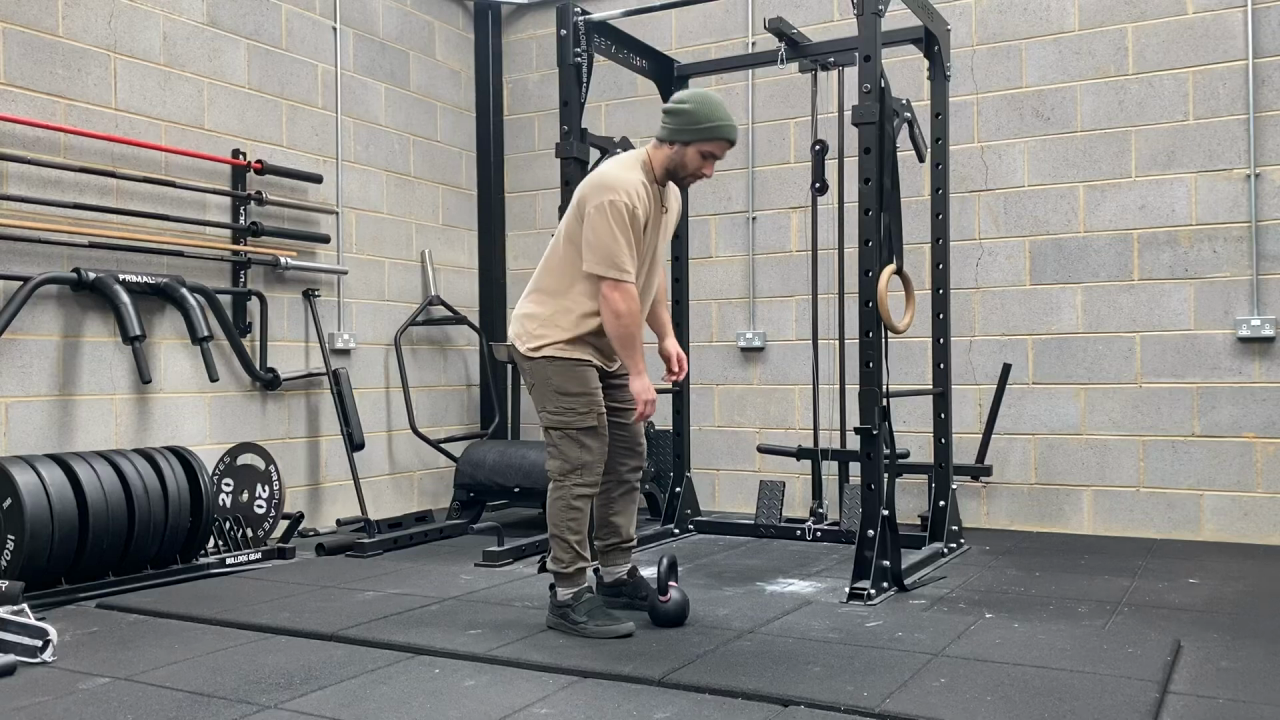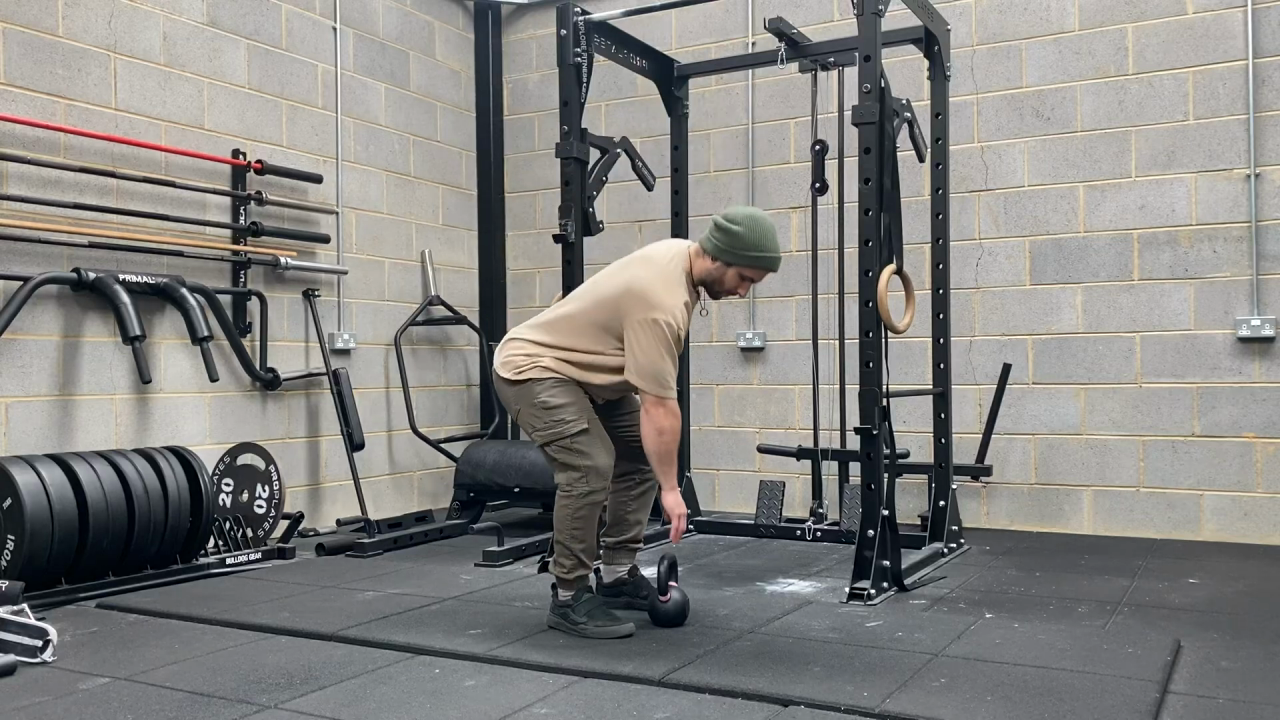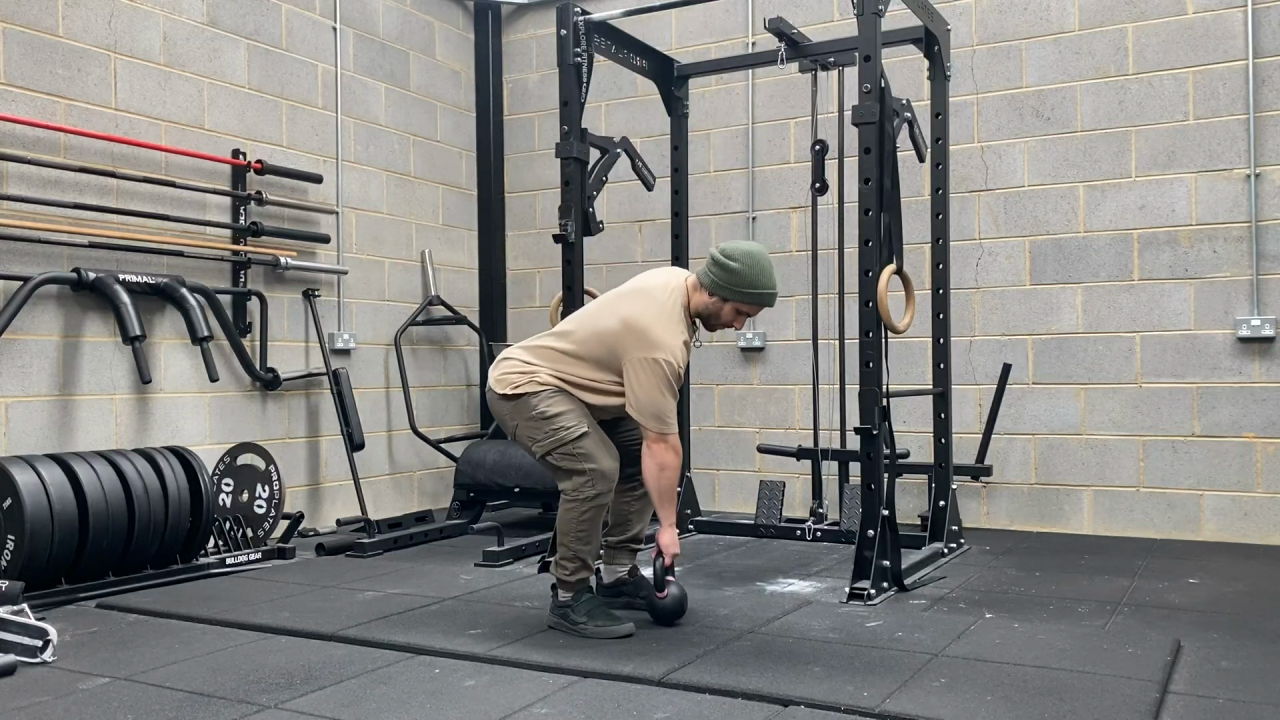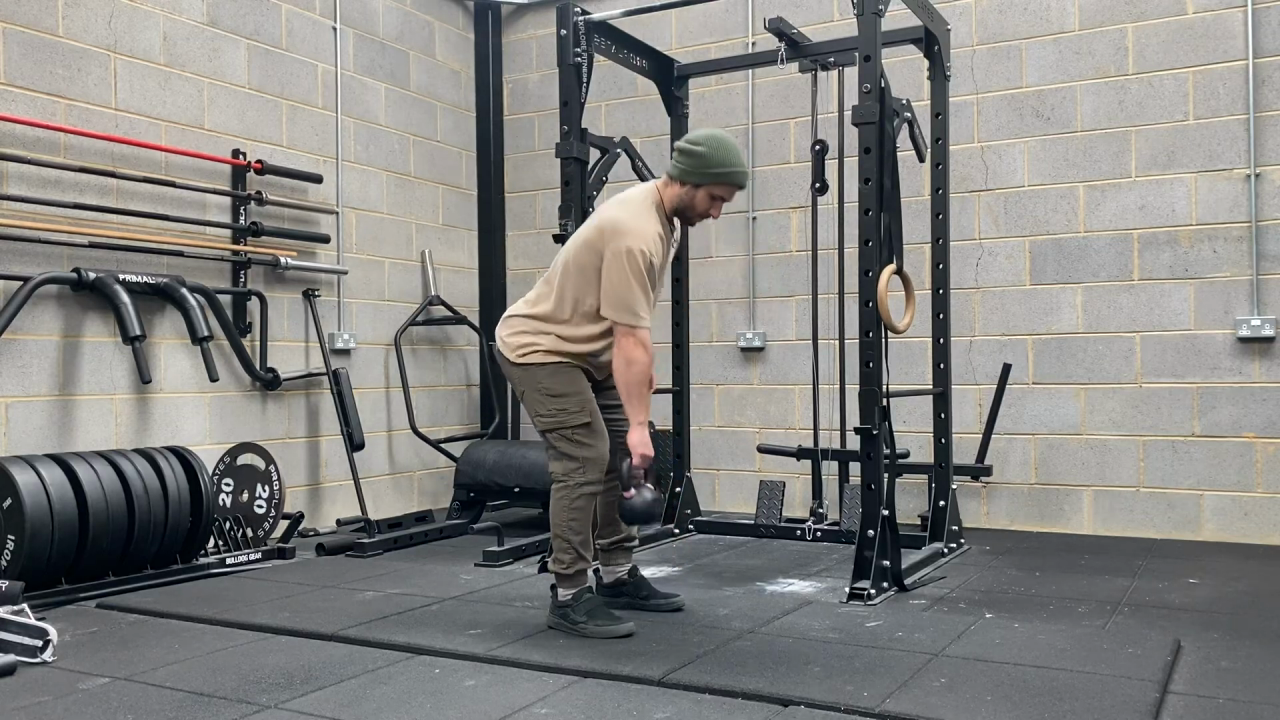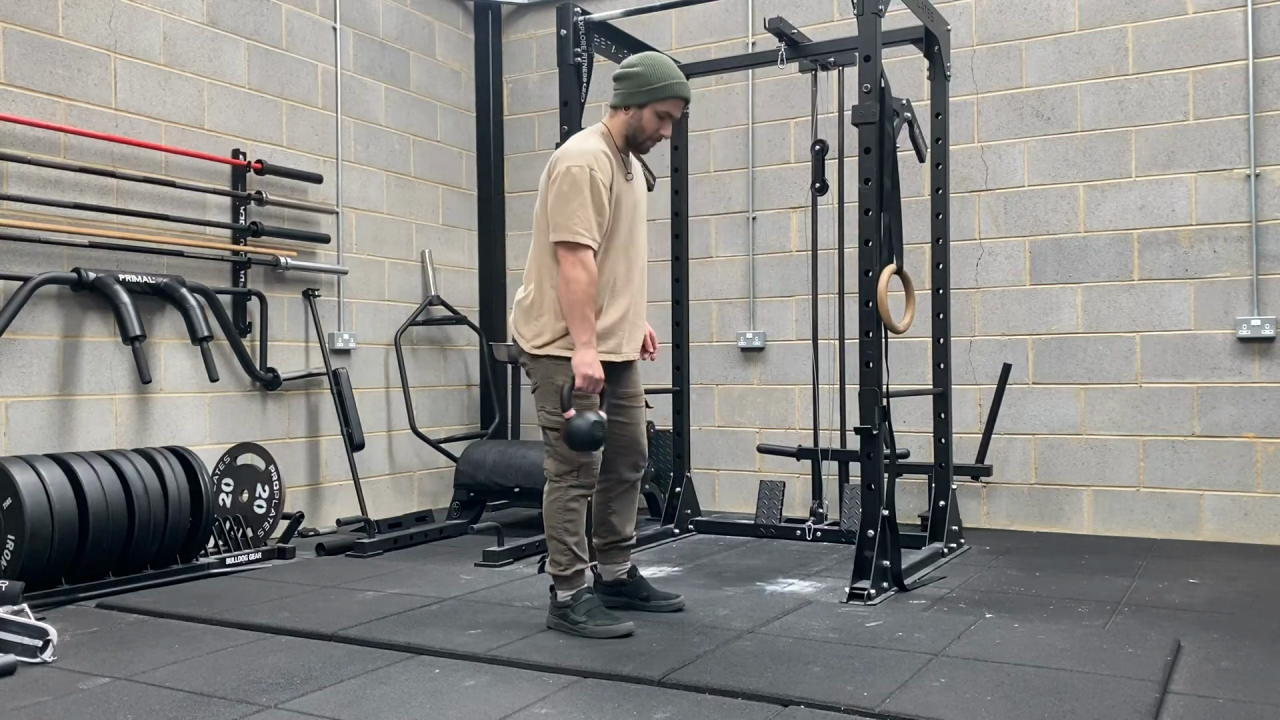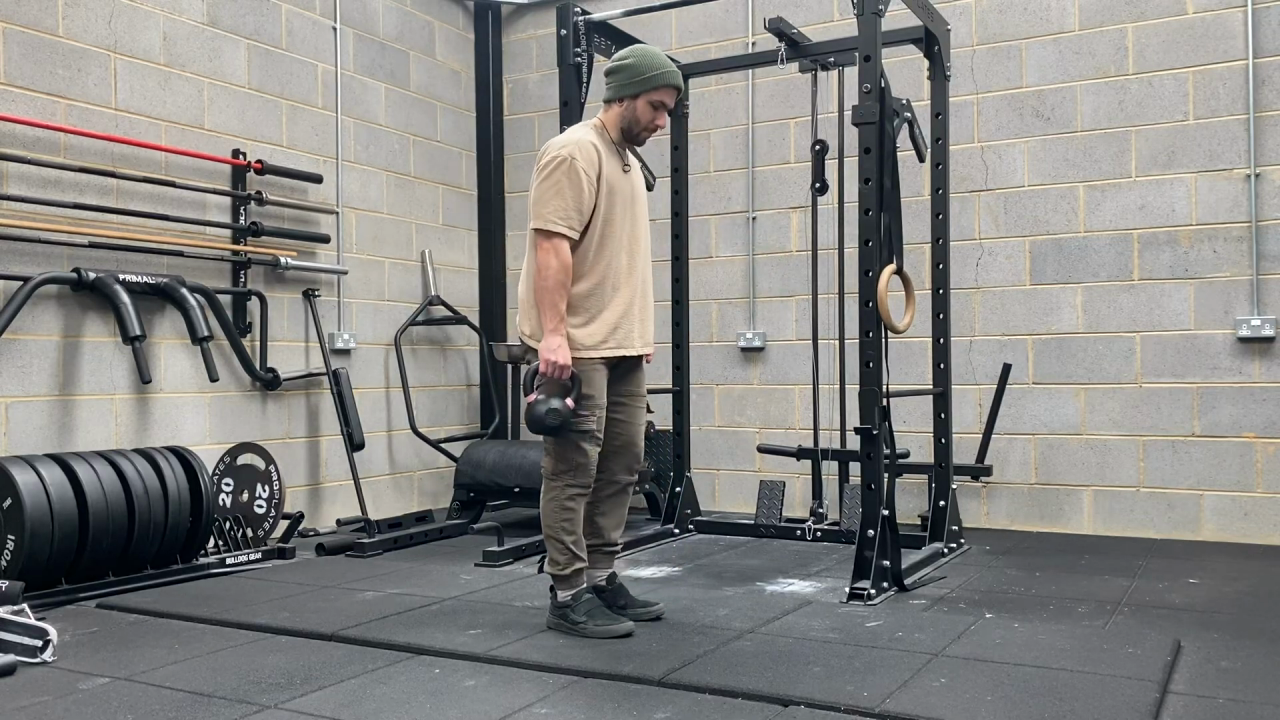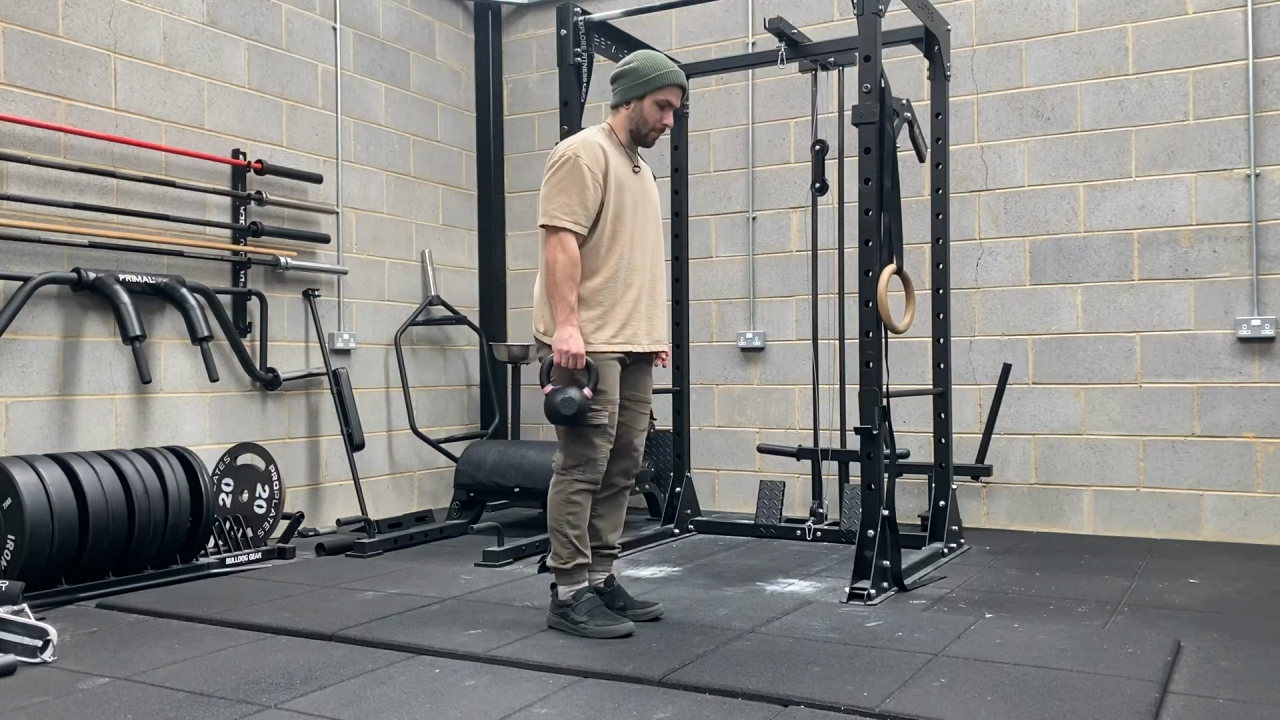
dt=0.4s
person 1, frame 1
left shoulder: (667, 191)
right shoulder: (619, 188)
right elbow: (615, 292)
left wrist: (666, 335)
right wrist: (638, 373)
left hip: (603, 345)
right hip: (557, 340)
left knee: (627, 459)
right knee: (580, 464)
left ankle: (617, 575)
right ankle: (568, 595)
person 1, frame 2
left shoulder: (682, 257)
right shoulder: (660, 302)
right elbow: (660, 408)
right wrist: (671, 490)
left hip: (585, 369)
right hip: (532, 366)
left knee: (642, 458)
right knee: (590, 467)
left ankle: (617, 574)
right ankle: (570, 595)
person 1, frame 3
left shoulder: (678, 282)
right shoulder: (660, 343)
right elbow: (663, 444)
right wrist: (668, 526)
left hip: (561, 377)
right hip: (522, 385)
left knee: (641, 458)
right knee: (595, 470)
left ankle: (617, 575)
right ankle: (569, 596)
person 1, frame 4
left shoulder: (659, 209)
right shoulder: (636, 234)
right elbow: (631, 341)
right wrist: (639, 427)
left hip: (584, 346)
right hip: (538, 347)
left knee: (621, 457)
right knee: (585, 460)
left ankle: (616, 575)
right ankle: (569, 595)
person 1, frame 5
left shoulder: (628, 162)
right shoulder: (584, 160)
right elbow: (575, 260)
left wrist: (636, 320)
right wrist: (583, 348)
left hip: (612, 343)
right hip: (562, 344)
left knee: (627, 459)
right knee: (577, 468)
left ankle: (615, 576)
right ankle: (568, 595)
person 1, frame 6
left shoulder: (626, 161)
right shoulder: (575, 153)
right elbow: (553, 247)
left wrist: (636, 331)
right wrist: (553, 334)
left hip: (622, 345)
right hip: (574, 346)
left knee: (622, 465)
right knee: (573, 469)
left ankle: (598, 578)
right ankle: (568, 595)
person 1, frame 7
left shoulder: (639, 167)
right shoulder: (584, 154)
right elbow: (561, 242)
left wrist: (654, 330)
right wrist: (564, 325)
left hip: (631, 342)
right hip: (586, 340)
left knee: (620, 468)
right knee: (584, 464)
left ankle: (598, 578)
right ankle: (569, 592)
